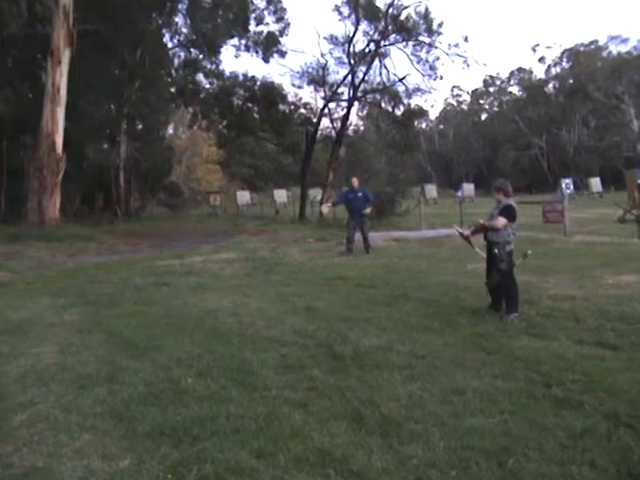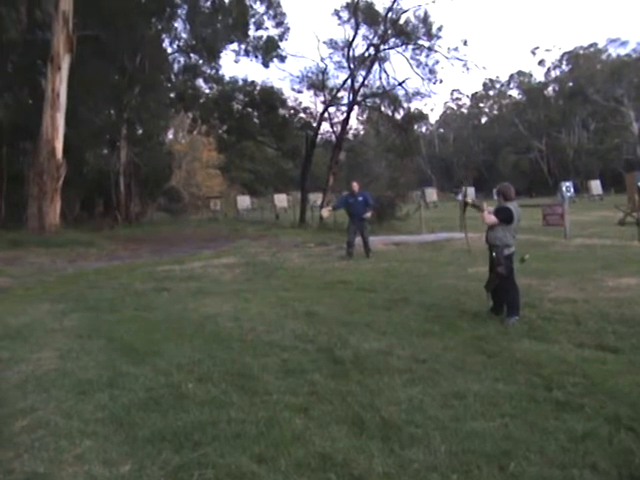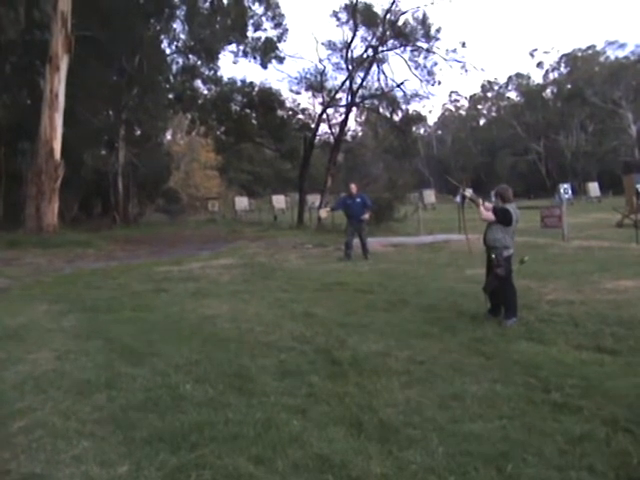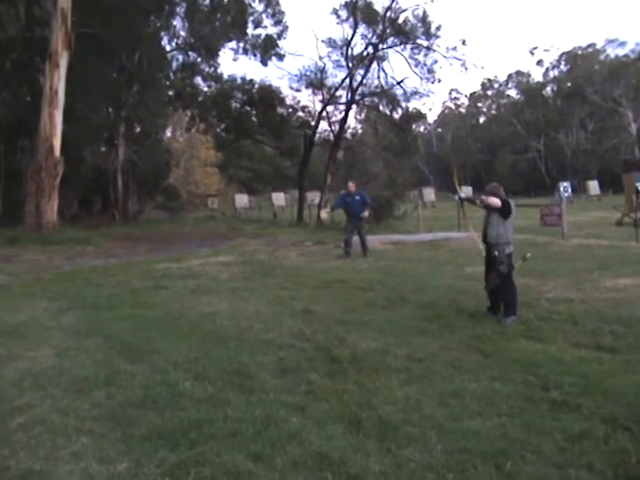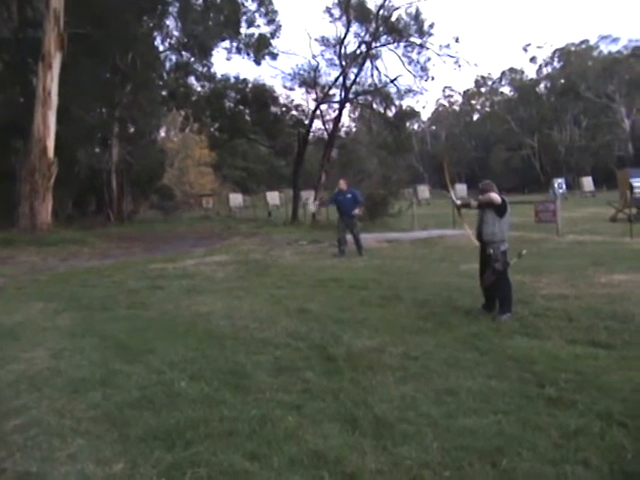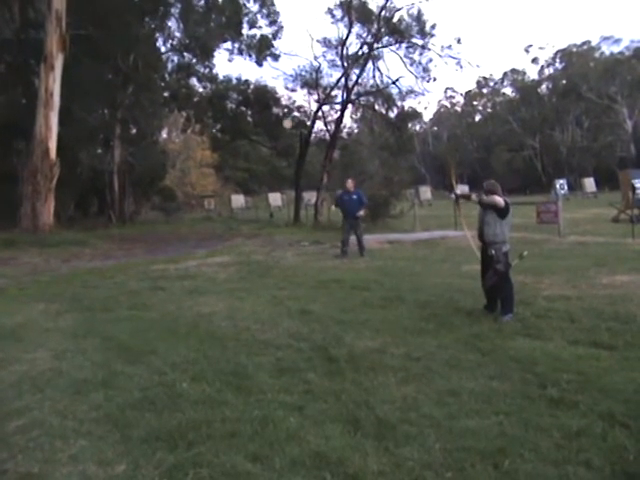
dt=0.7s
person 1, frame 1
left shoulder: (509, 207)
right shoulder: (501, 205)
left elbow: (498, 224)
right elbow: (490, 225)
left wrist: (483, 223)
right wrist: (473, 231)
left hip: (503, 248)
right hip: (493, 247)
left knee: (506, 279)
right knee: (492, 278)
left ankle: (512, 310)
right ankle: (496, 305)
person 1, frame 2
left shoulder: (506, 210)
right shoulder: (507, 208)
left elbow: (488, 220)
right elbow: (492, 211)
left wrist: (485, 211)
left hip: (503, 251)
right hip: (498, 250)
left knee: (507, 282)
right knee: (496, 281)
left ankle: (513, 313)
right ankle: (497, 308)
person 1, frame 3
left shoulder: (506, 211)
right shoulder: (503, 209)
left elbow: (485, 216)
right elbow: (488, 206)
left wrist: (480, 206)
left hip: (502, 253)
right hip: (495, 252)
left knee: (505, 284)
right knee: (493, 282)
left ankle: (511, 315)
right ankle: (495, 310)
person 1, frame 4
left shoulder: (506, 204)
right shoulder: (493, 205)
left elbow: (490, 201)
right elbow: (480, 203)
left wrist: (484, 199)
right wrist: (467, 198)
left hip: (502, 250)
right hip: (491, 249)
left knee: (505, 282)
right knee: (490, 280)
left ankle: (510, 313)
right ankle: (494, 308)
person 1, frame 5
left shoulder: (500, 203)
right shoulder: (486, 204)
left elbow: (493, 196)
right elbow: (474, 204)
left wrist: (482, 199)
right wrist: (461, 204)
left hip: (497, 248)
right hip: (486, 247)
left knee: (500, 279)
right knee: (486, 278)
left ankle: (505, 310)
right ankle: (489, 305)
person 1, frame 6
left shoulder: (502, 205)
right shoulder: (486, 203)
left elbow: (496, 199)
right elbow: (474, 197)
left wrist: (484, 200)
right wrist: (461, 195)
left hip: (498, 248)
right hip: (487, 247)
left knee: (502, 280)
right knee: (487, 278)
left ankle: (507, 311)
right ankle: (491, 306)
